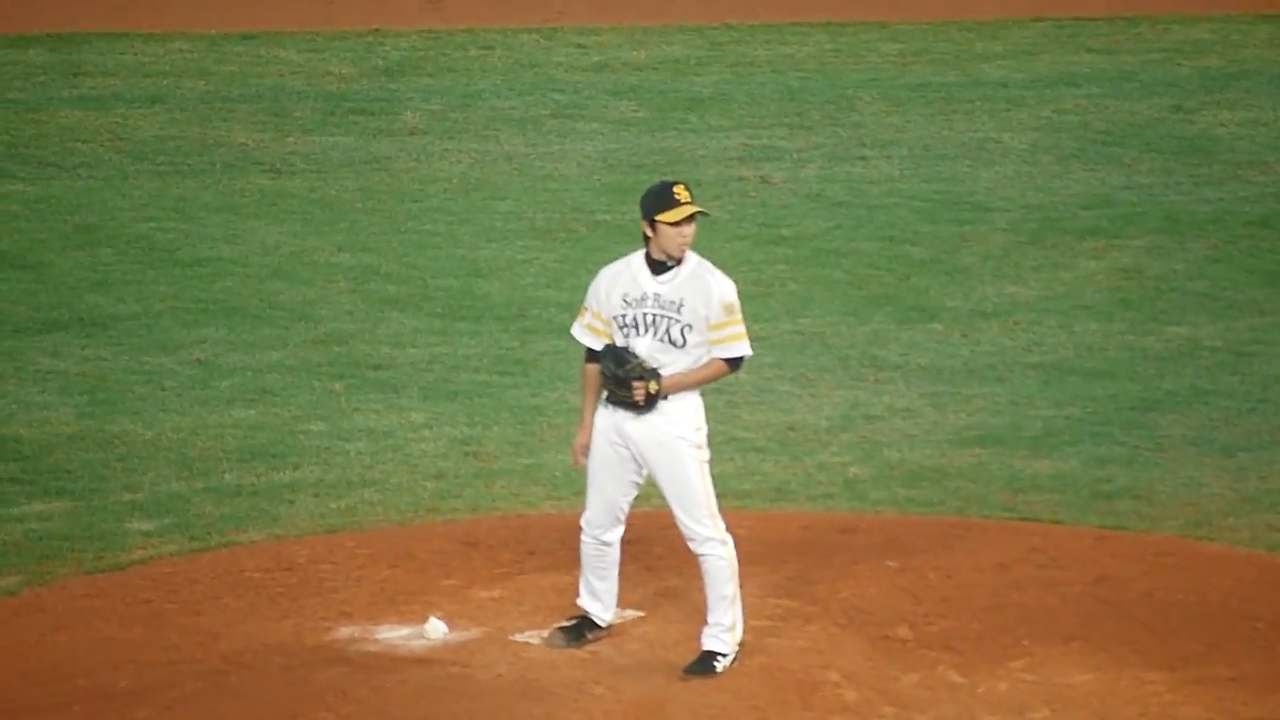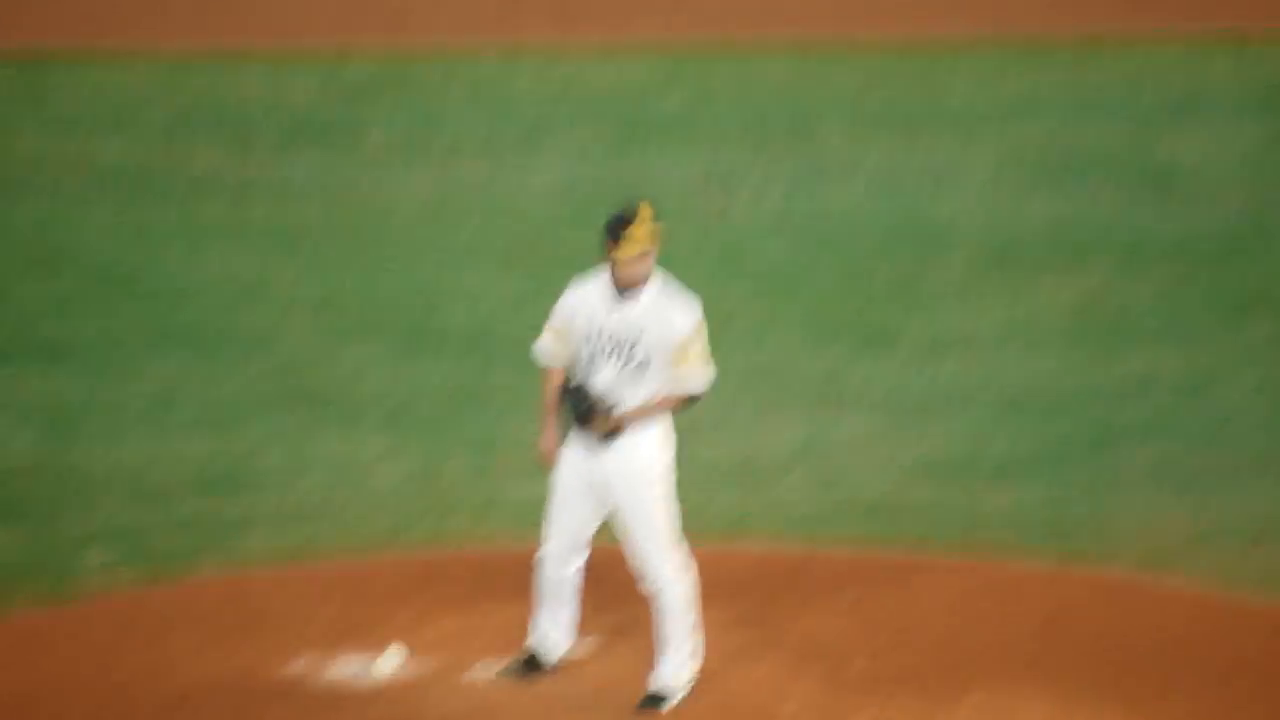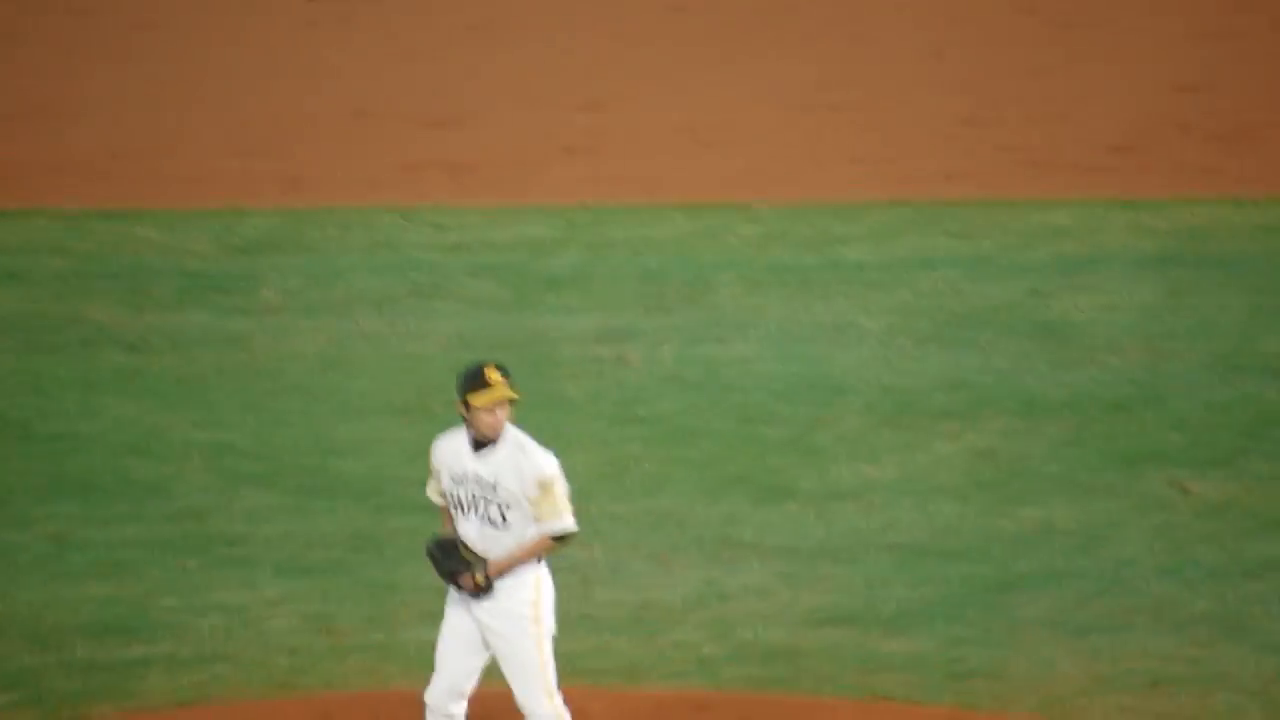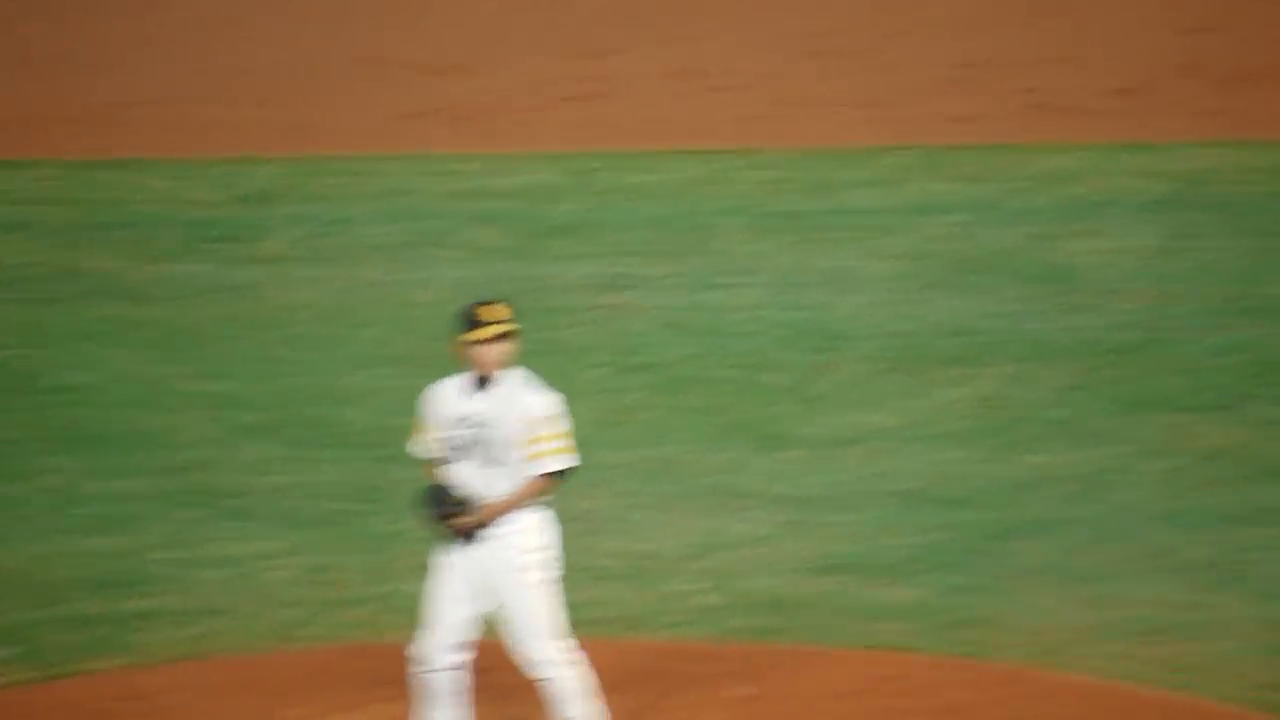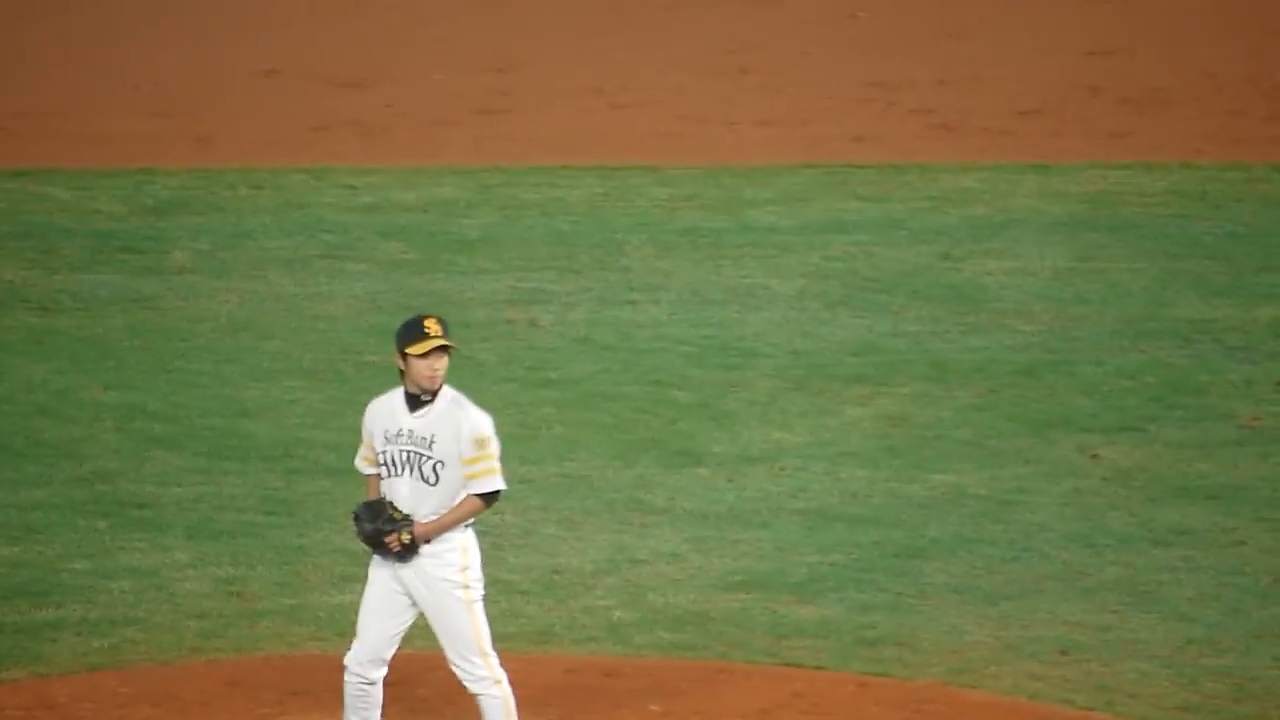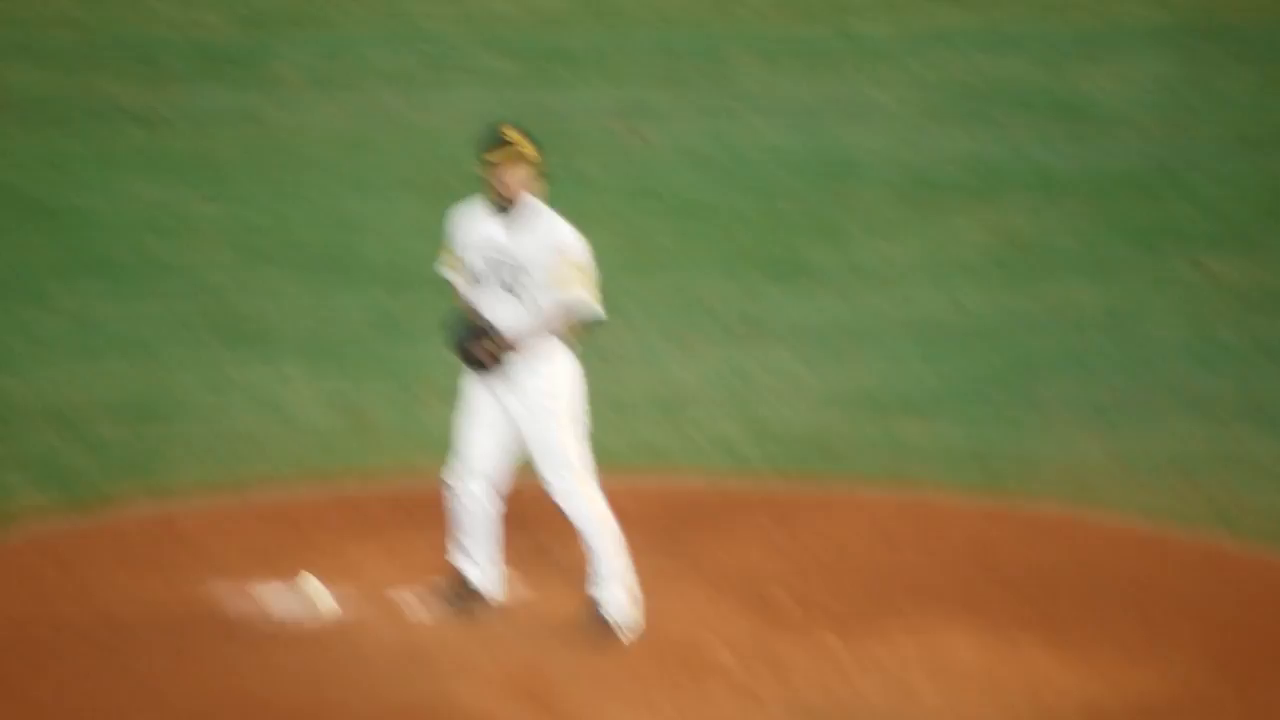
dt=0.4s
person 1, frame 1
left shoulder: (713, 284)
right shoulder: (612, 278)
left elbow: (729, 359)
right elbow: (594, 354)
left wrist: (664, 384)
right wrist: (585, 423)
left hip: (675, 418)
right hip: (613, 416)
left knee: (705, 531)
right knee: (599, 524)
left ankle: (722, 639)
right ankle: (596, 615)
person 1, frame 2
left shoulder: (677, 313)
right shoulder: (578, 300)
left elbow: (690, 387)
right elbow: (555, 361)
left wrist: (624, 417)
right wrist: (548, 424)
left hip: (637, 449)
right hip: (582, 445)
left knee: (662, 564)
right knee: (558, 552)
left ankle: (677, 671)
right ankle: (548, 646)
person 1, frame 3
left shoulder: (534, 460)
right shoulder: (445, 448)
left elbow: (557, 531)
left wrist: (496, 569)
left hip: (519, 591)
right hip: (466, 591)
person 1, frame 4
left shoulder: (532, 400)
right shoulder: (438, 397)
left elbow: (553, 472)
left wrist: (489, 512)
left hip: (515, 537)
right hip: (461, 540)
left knee: (545, 652)
right knee: (436, 649)
person 1, frame 5
left shoulder: (469, 419)
right shoulder: (378, 411)
left elbow: (484, 494)
left wrist: (426, 531)
left hip: (446, 553)
right hip: (391, 554)
left knee: (477, 667)
right knee: (362, 661)
person 1, frame 6
left shoulder: (555, 233)
right shoulder: (464, 221)
left elbow: (577, 310)
left wrist: (515, 344)
right wrist: (471, 332)
left hip: (541, 367)
right hip: (486, 370)
left knee: (572, 485)
right knee: (470, 477)
left ankle: (617, 599)
right ankle: (478, 577)
